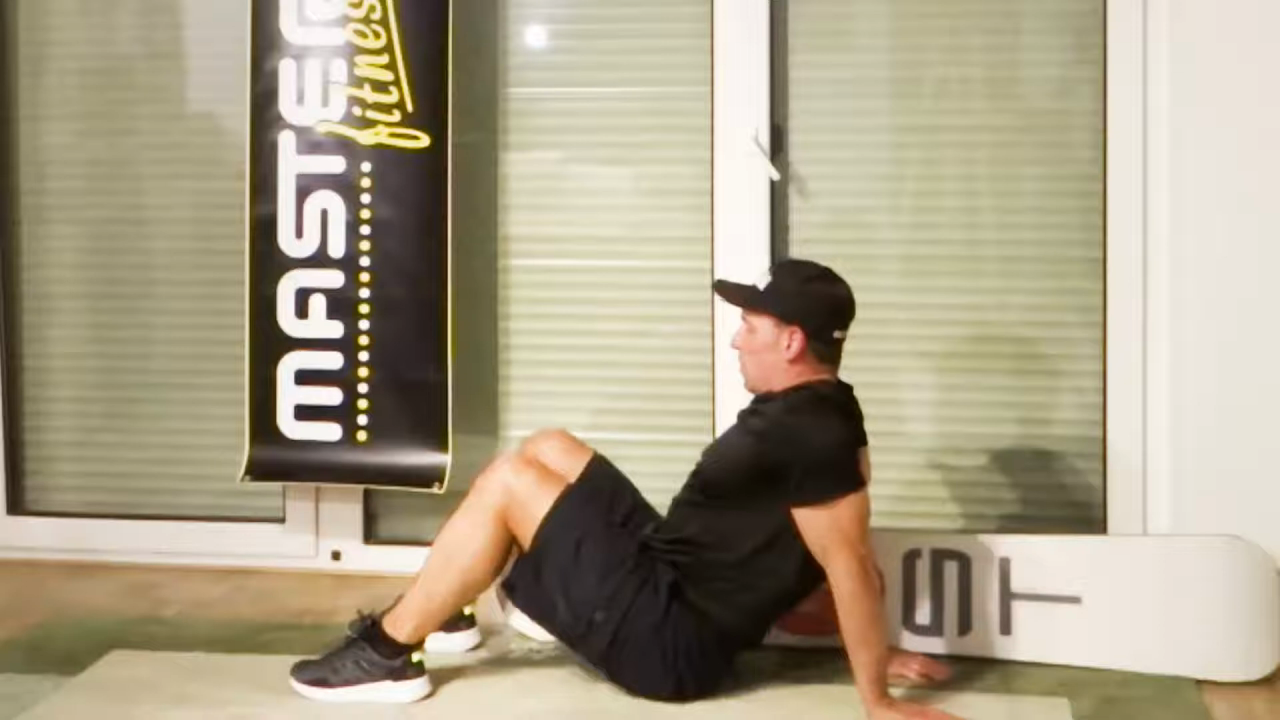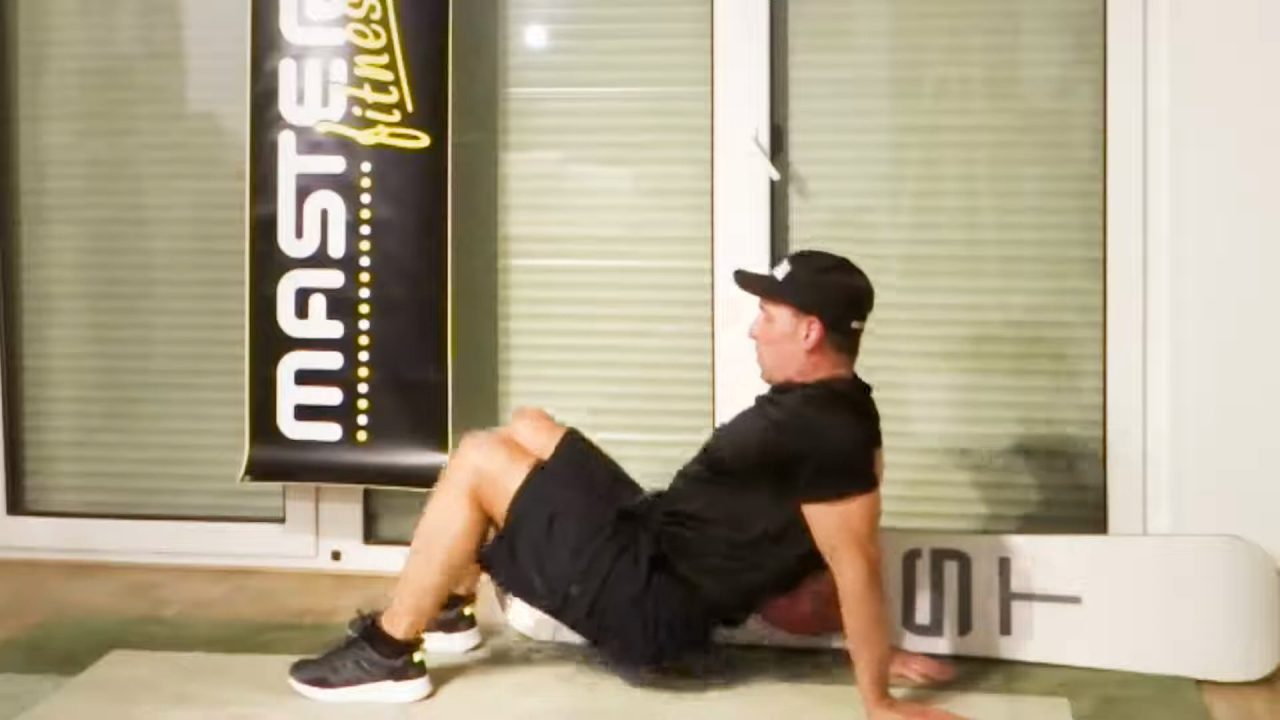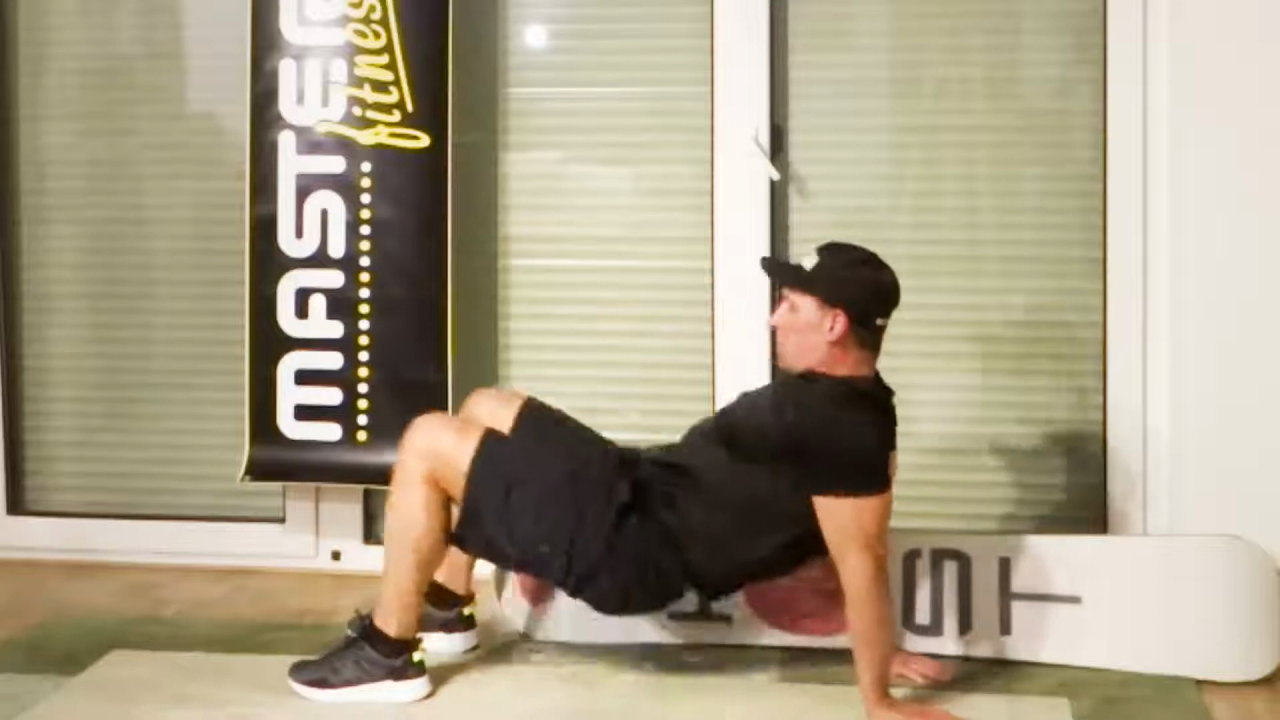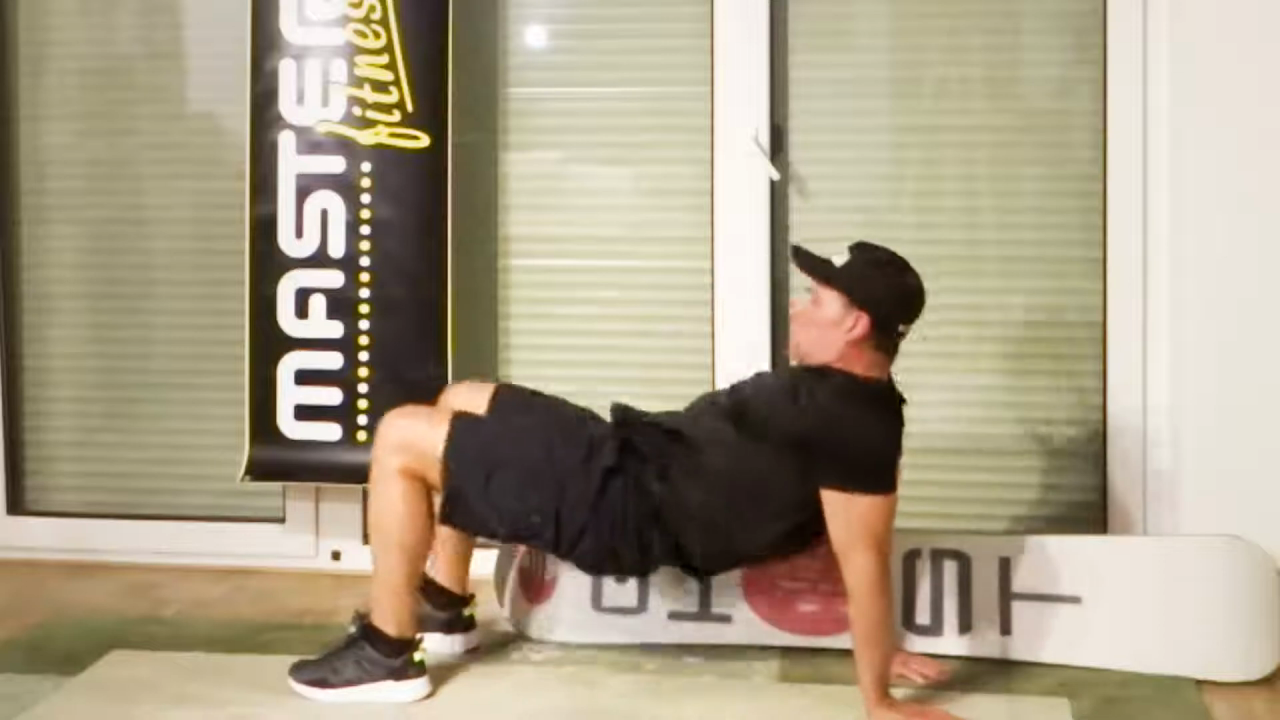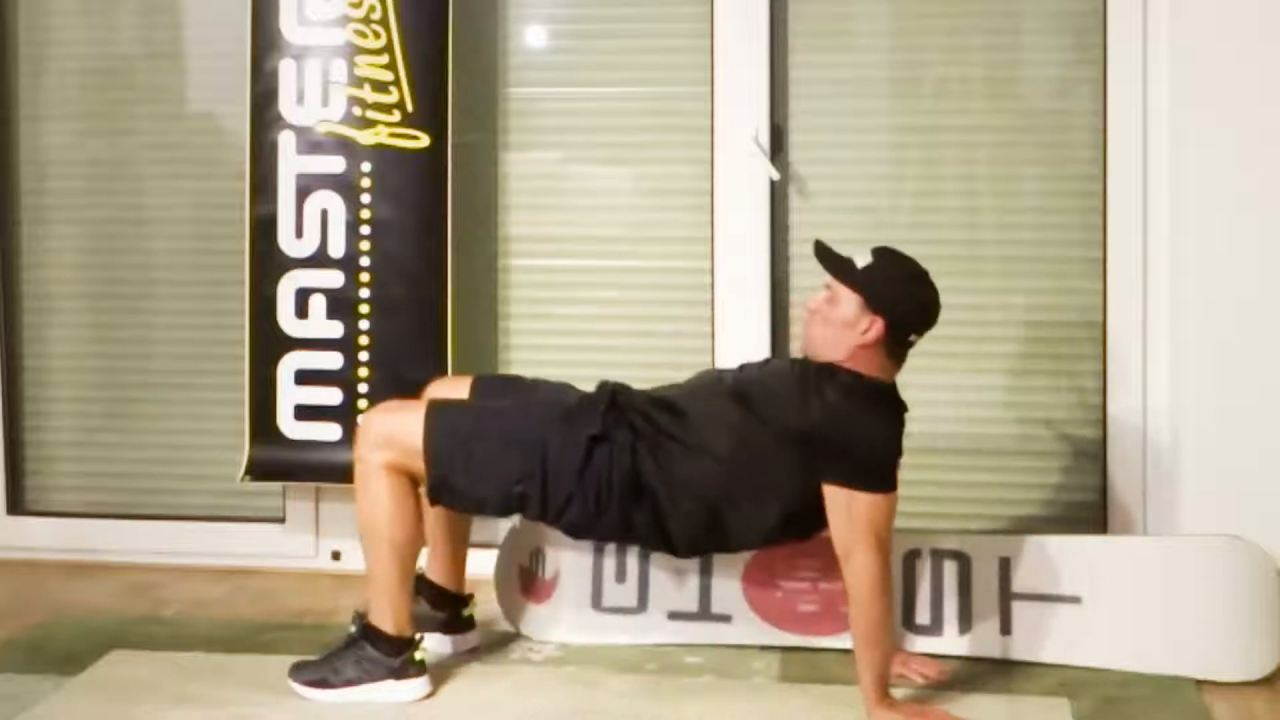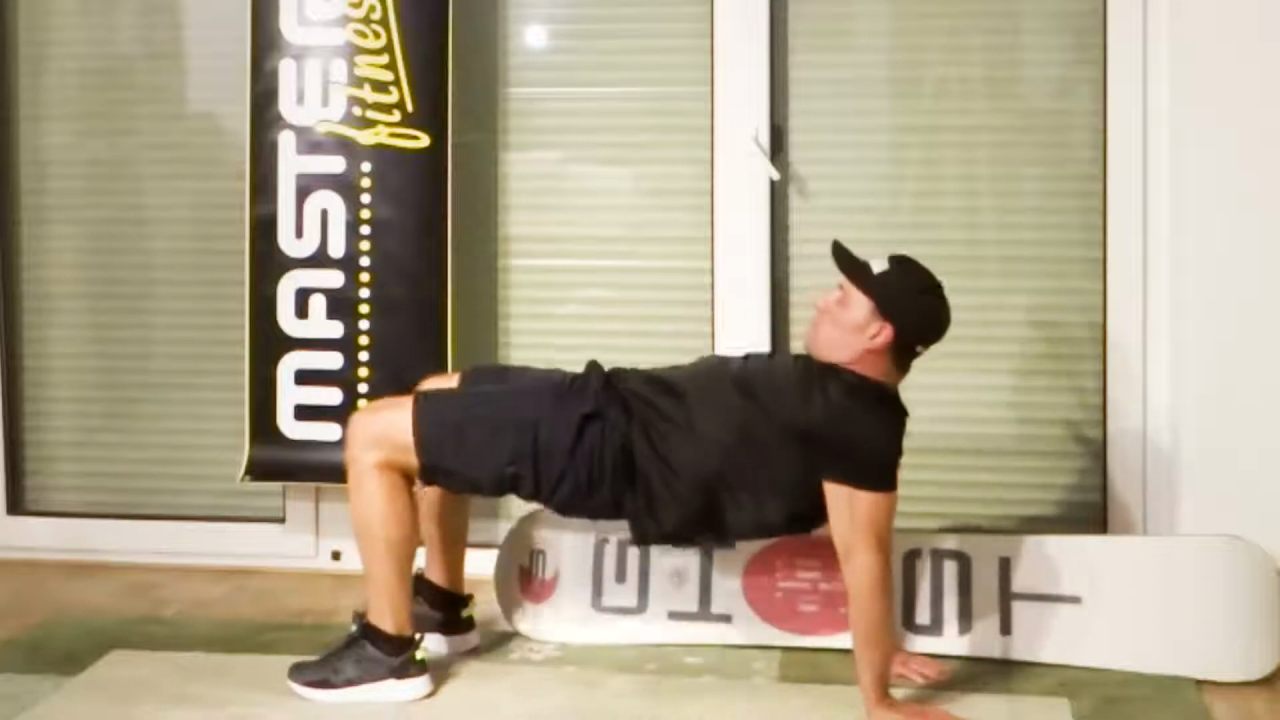
dt=0.2s
person 1, frame 1
left shoulder: (812, 434)
right shoulder: (808, 407)
left elbow: (850, 565)
right elbow: (849, 556)
left hip: (669, 645)
right hip: (663, 566)
left knee: (509, 481)
right knee: (549, 448)
left ankle: (387, 653)
right ankle: (434, 611)
person 1, frame 2
left shoulder: (827, 429)
right shoulder: (823, 402)
left elbow: (856, 563)
right elbow: (854, 552)
left hip: (653, 602)
right hip: (655, 538)
left knee: (480, 459)
right knee: (528, 429)
left ankle: (388, 651)
right ankle: (439, 608)
person 1, frame 3
left shoulder: (844, 424)
right shoulder: (837, 396)
left elbow: (861, 560)
left hip: (632, 544)
right hip: (642, 497)
left knee: (428, 442)
right knee: (487, 407)
left ankle: (387, 650)
right ankle: (443, 607)
person 1, frame 4
left shoulder: (855, 423)
right shoulder: (846, 395)
left elbow: (864, 558)
left hip: (623, 502)
right hip: (632, 458)
left knee: (402, 437)
right knee: (463, 400)
left ankle: (387, 649)
right ankle: (443, 607)
person 1, frame 5
left shoulder: (857, 421)
right shoulder: (847, 394)
left elbow: (864, 556)
left hip: (610, 468)
right hip: (614, 427)
left knee: (382, 436)
right knee: (445, 396)
left ankle: (387, 651)
right ankle: (442, 607)
person 1, frame 6
left shoulder: (858, 421)
right shoulder: (847, 394)
left elbow: (864, 555)
left hip: (603, 445)
left knee: (373, 435)
right knee: (435, 398)
left ankle: (388, 649)
right ankle: (441, 607)
